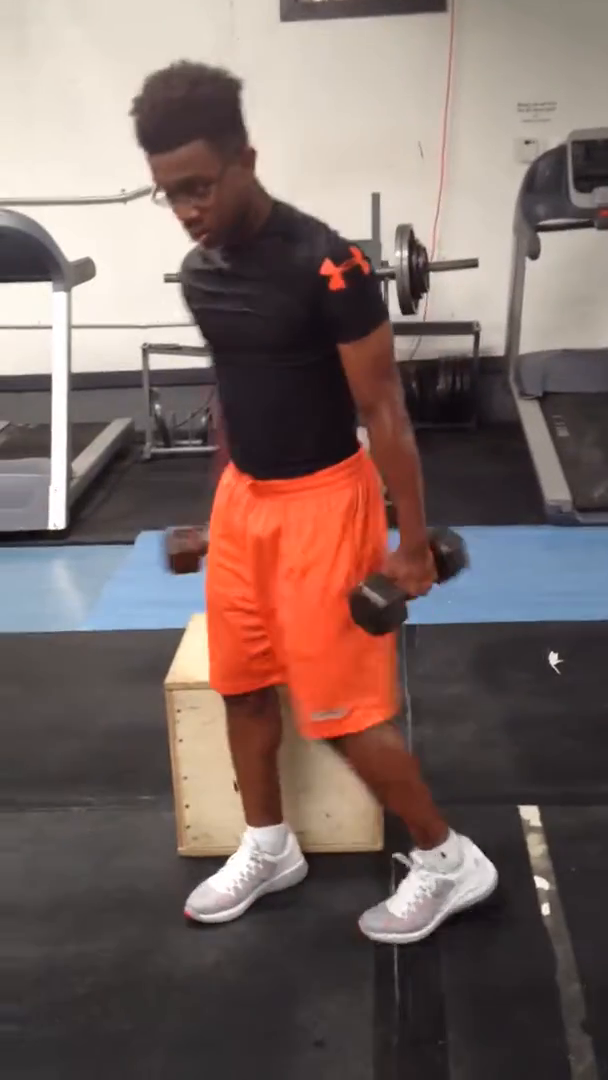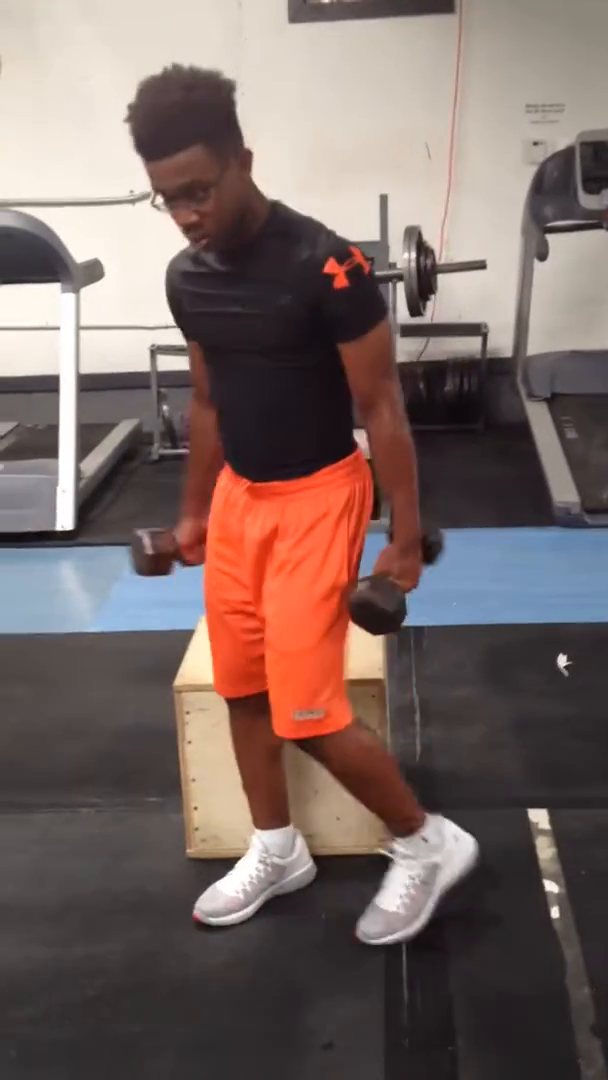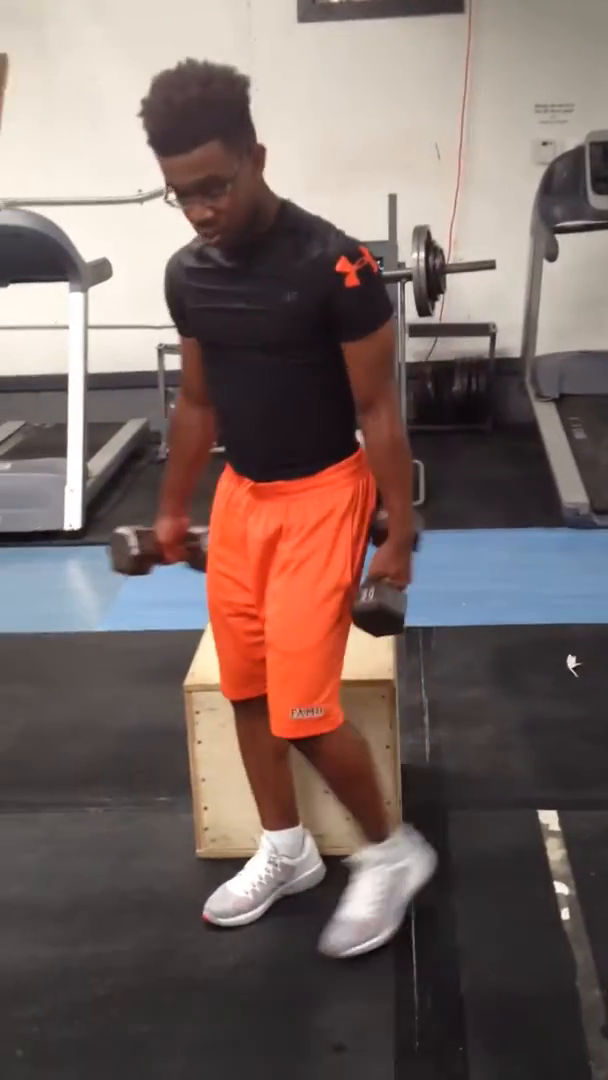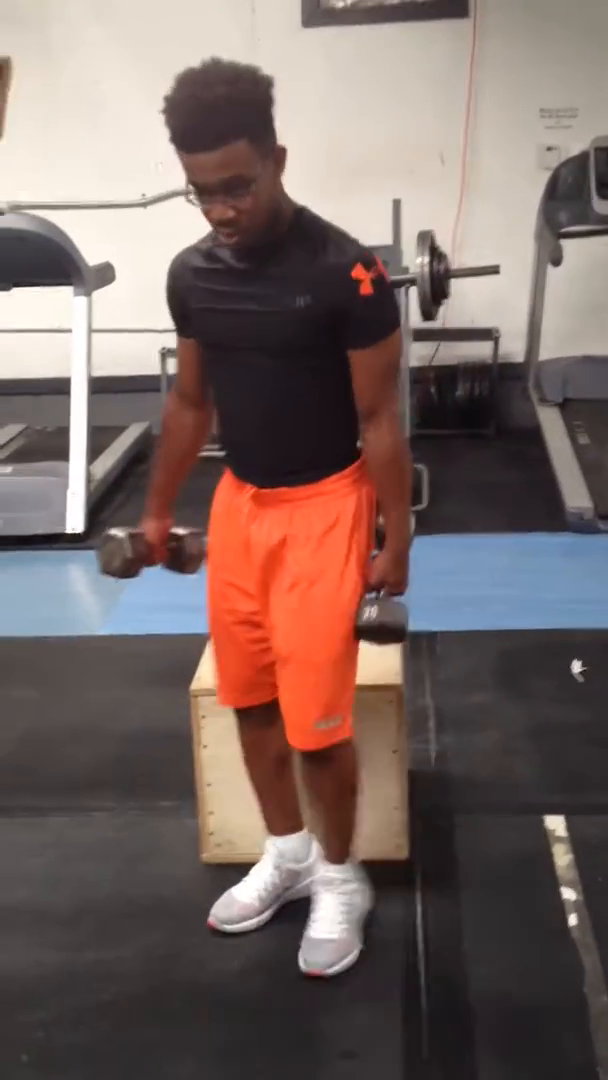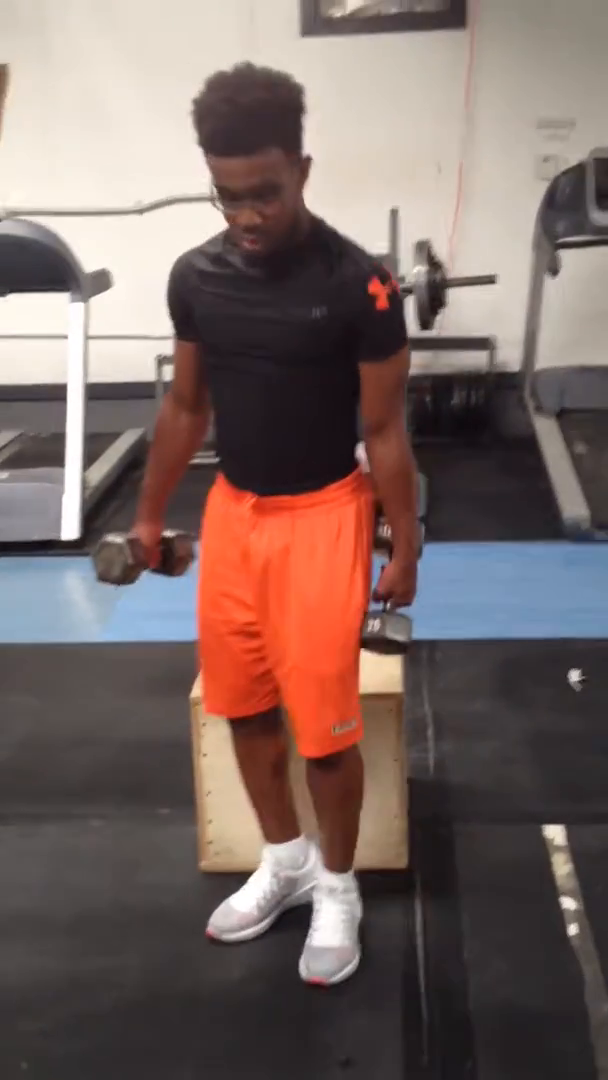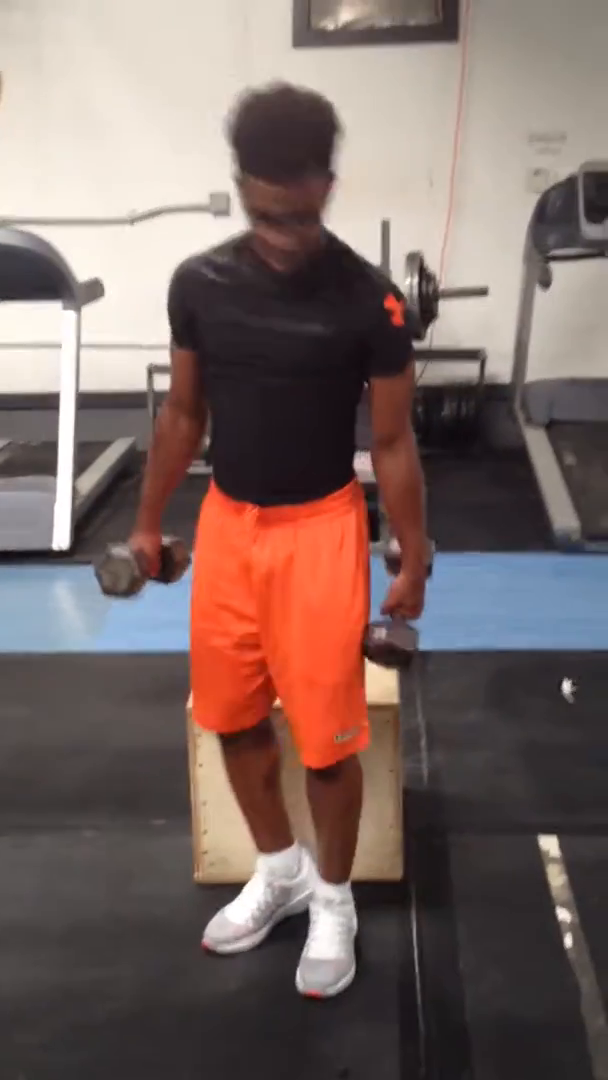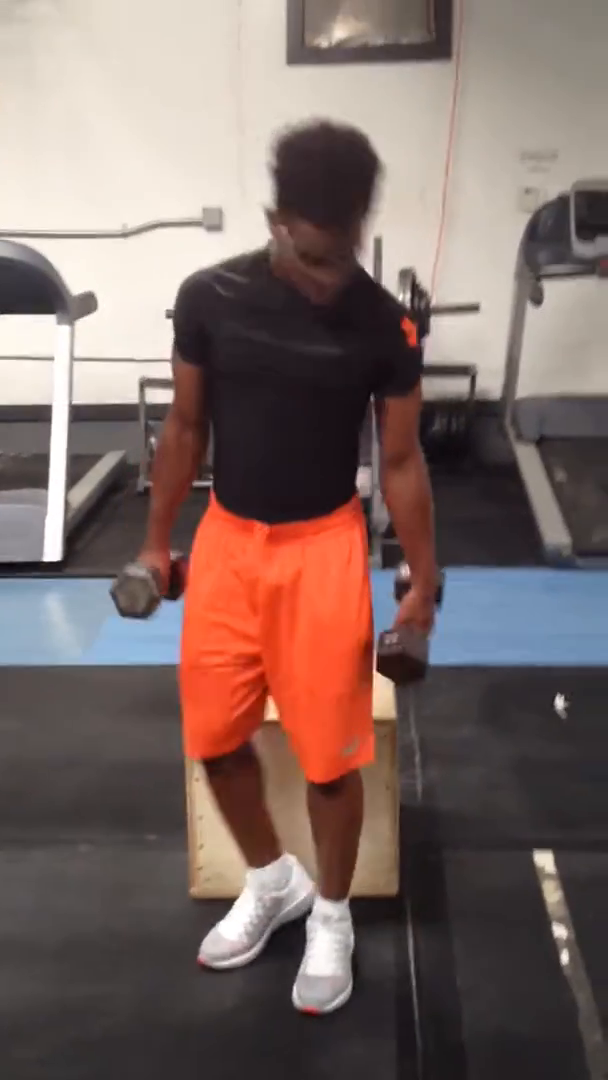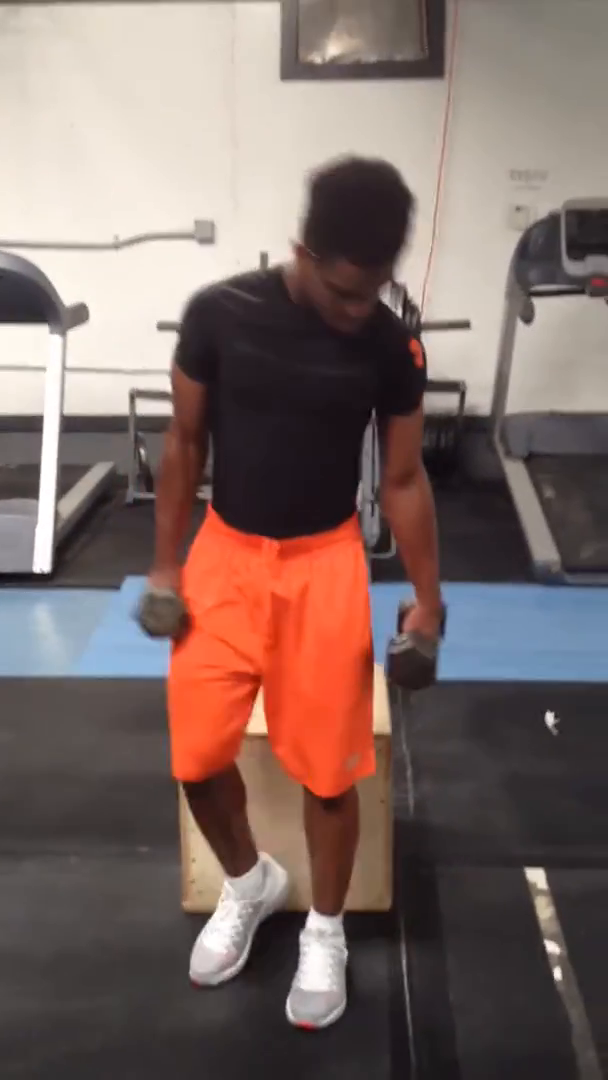
dt=0.1s
person 1, frame 1
left shoulder: (325, 264)
right shoulder: (200, 271)
left elbow: (383, 411)
left wrist: (414, 541)
left hip: (322, 503)
right hip: (240, 498)
left knee: (337, 709)
right knee: (242, 684)
left ankle: (447, 861)
right ankle: (269, 849)
person 1, frame 2
left shoulder: (325, 266)
right shoulder: (187, 276)
left elbow: (381, 411)
left wrist: (406, 535)
right wrist: (194, 509)
left hip: (318, 501)
right hip: (237, 499)
left knee: (306, 711)
right knee: (244, 688)
left ankle: (429, 843)
right ankle: (277, 851)
person 1, frame 3
left shoulder: (334, 265)
right shoulder: (187, 272)
left elbow: (379, 410)
left wrist: (398, 536)
right wrist: (173, 508)
left hip: (319, 500)
right hip: (238, 499)
left knee: (302, 711)
right knee: (247, 690)
left ankle: (391, 853)
right ankle: (285, 851)
person 1, frame 4
left shoulder: (345, 271)
right shoulder: (192, 273)
left elbow: (380, 419)
left wrist: (397, 540)
right wrist: (158, 508)
left hip: (324, 510)
right hip: (237, 505)
left knee: (315, 719)
right knee: (251, 696)
left ankle: (340, 879)
right ankle: (287, 855)
person 1, frame 5
left shoulder: (358, 284)
right shoulder: (196, 276)
left elbow: (387, 433)
left wrist: (405, 552)
right wrist: (150, 512)
left hip: (321, 519)
right hip: (231, 512)
left knee: (322, 725)
right knee: (243, 704)
left ankle: (337, 890)
right ankle: (285, 863)
person 1, frame 6
left shoulder: (369, 301)
right shoulder: (200, 284)
left elbow: (393, 443)
right elbow: (180, 414)
left wrist: (413, 566)
right wrist: (147, 522)
left hip: (321, 532)
right hip: (226, 525)
left knee: (326, 736)
right knee: (231, 716)
left ankle: (333, 902)
right ankle: (281, 872)
person 1, frame 7
left shoulder: (384, 326)
right shoulder: (209, 298)
left elbow: (402, 462)
right elbow: (185, 428)
left wrist: (424, 584)
right wrist: (157, 541)
left hip: (323, 549)
right hip: (227, 541)
left knee: (329, 752)
right knee: (212, 737)
left ankle: (330, 918)
right ankle: (273, 880)
person 1, frame 8
left shoulder: (392, 347)
right shoulder: (218, 314)
left elbow: (403, 478)
right elbow: (183, 445)
left wrist: (427, 599)
right wrist: (166, 564)
left hip: (326, 564)
right hip: (225, 556)
left knee: (328, 768)
right knee: (198, 756)
left ankle: (324, 935)
right ankle: (250, 874)
